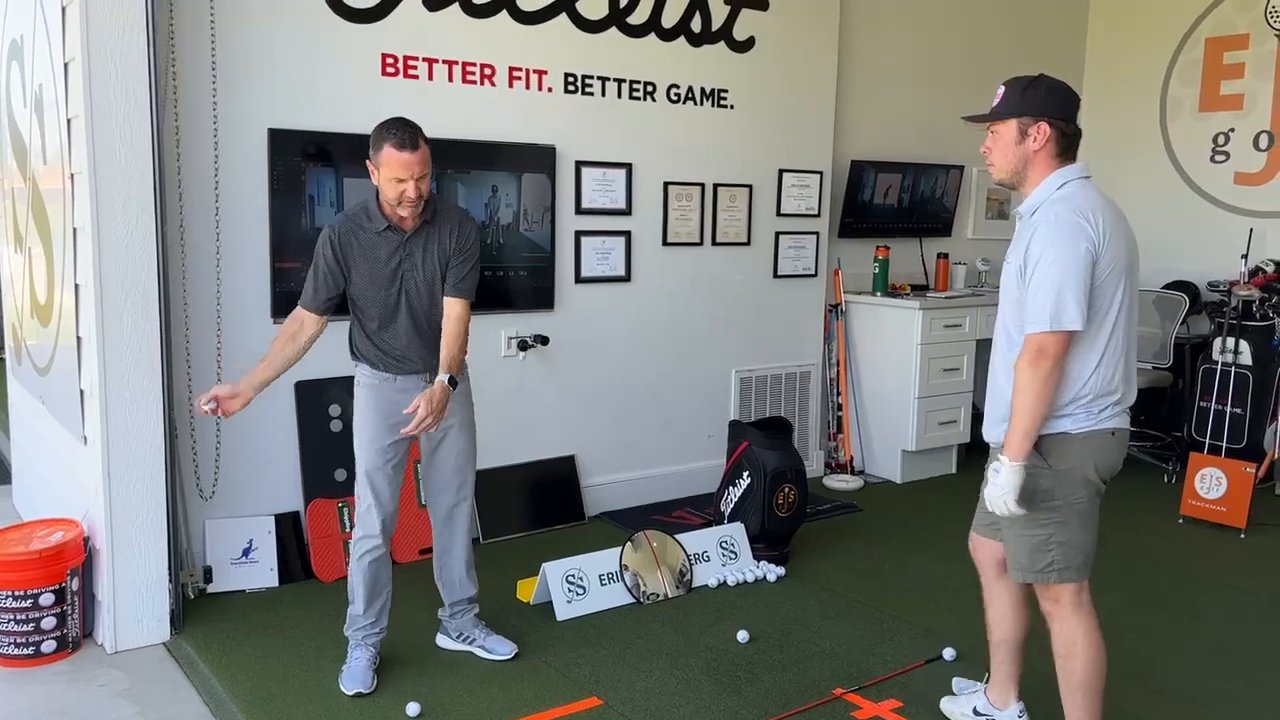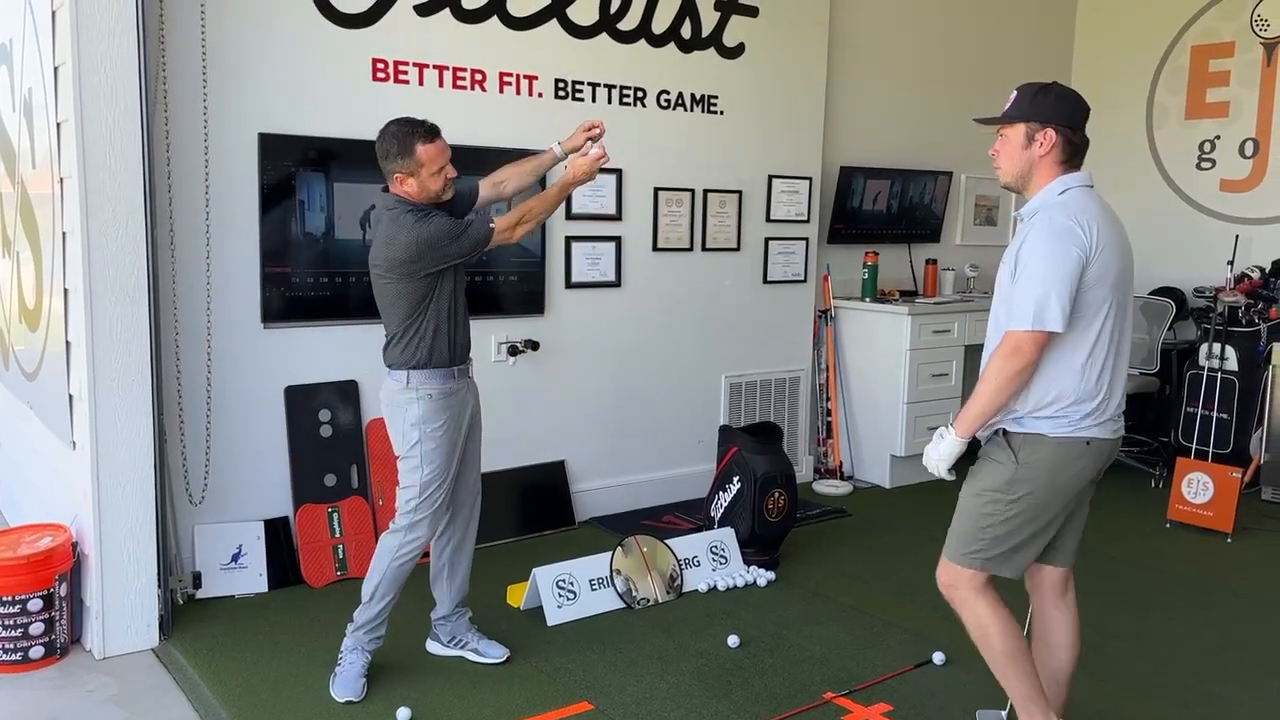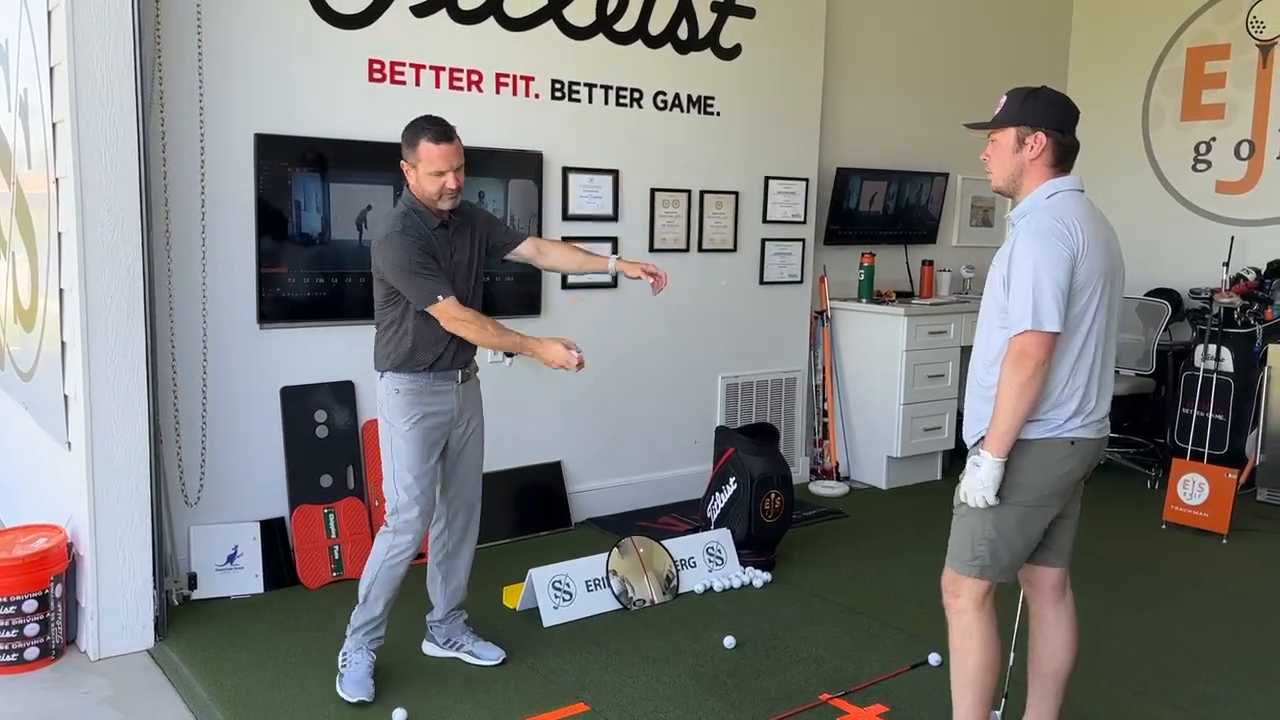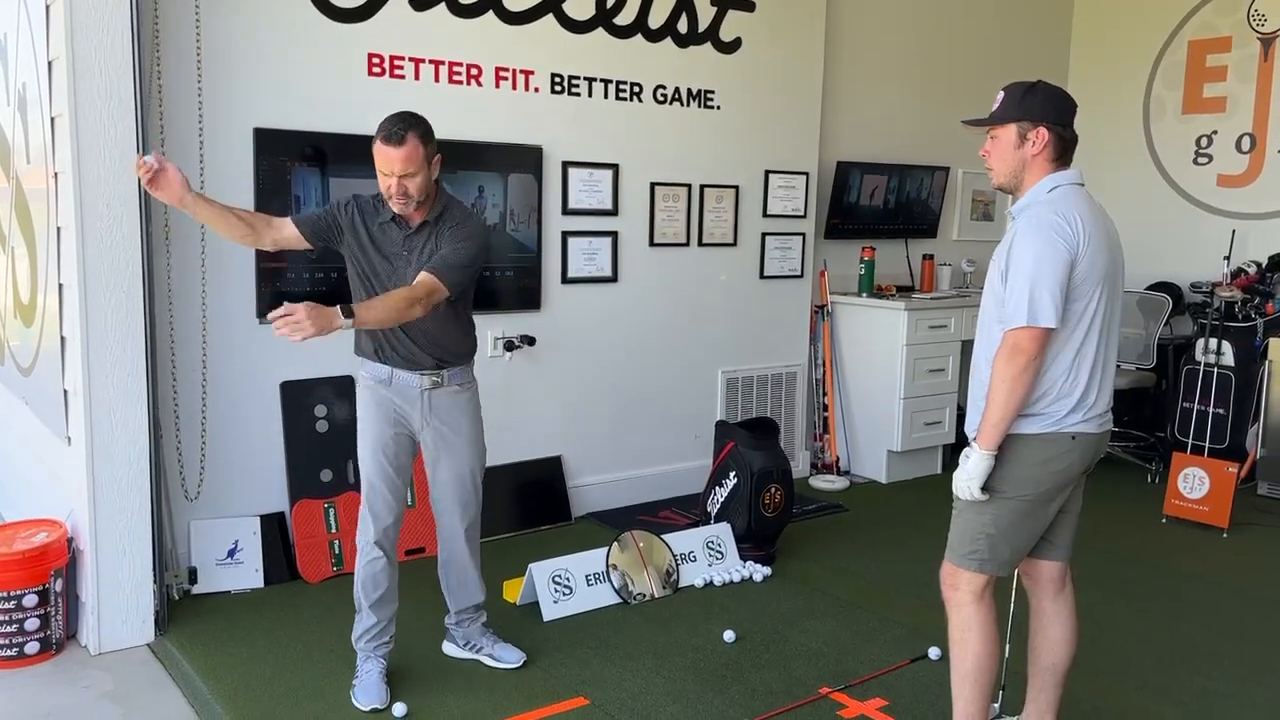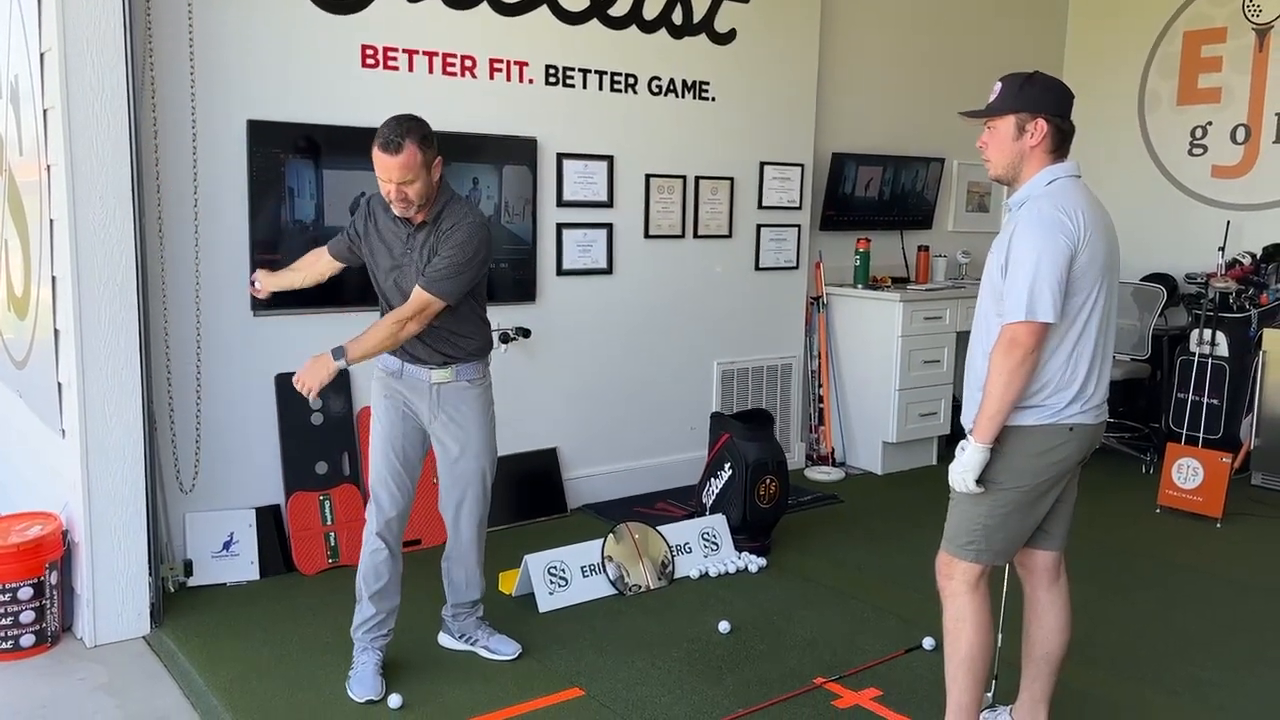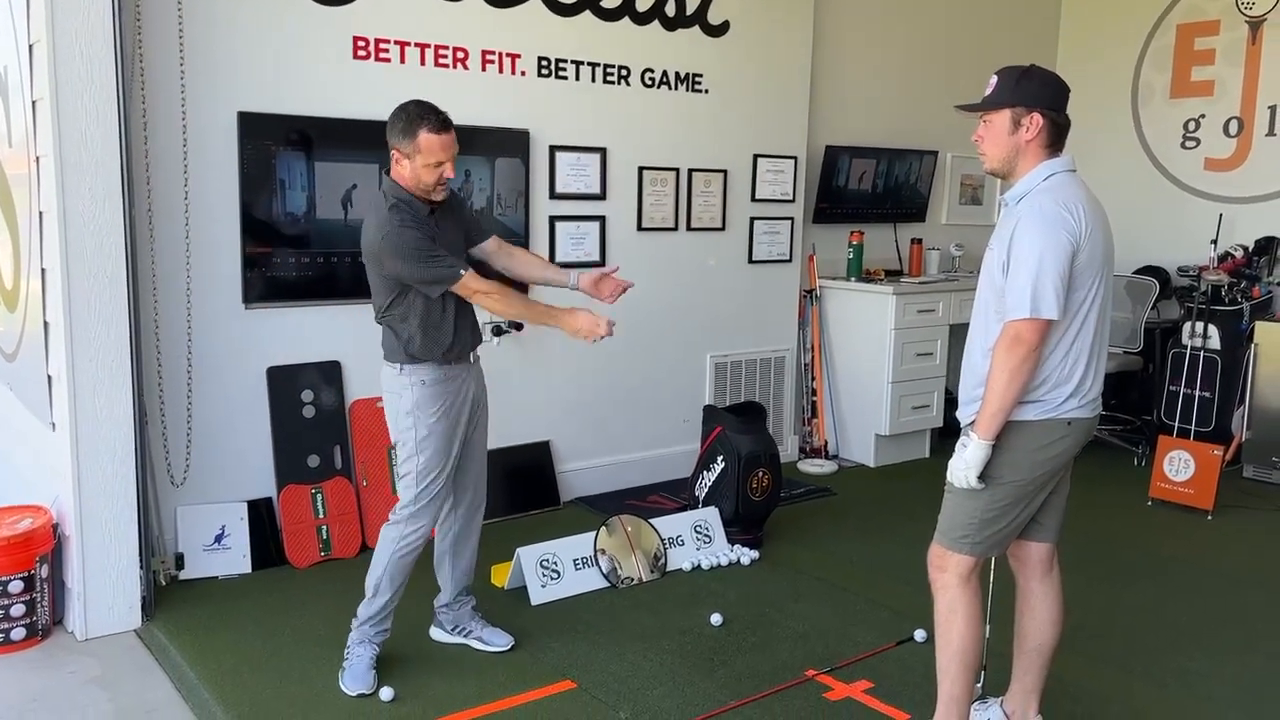
dt=0.7s
person 1, frame 1
left shoulder: (1061, 219)
right shoulder: (1067, 209)
left elbow: (1046, 350)
left wrist: (1011, 457)
left hip: (1056, 441)
right hip: (1051, 433)
left knee: (1061, 594)
right knee: (991, 552)
person 1, frame 2
left shoulder: (1056, 223)
right shoulder: (1084, 214)
left elbow: (1022, 350)
left wrist: (956, 432)
left hip: (1041, 440)
right hip: (1073, 433)
left knee: (961, 576)
right knee: (1049, 582)
person 1, frame 3
left shoulder: (1044, 225)
right shoulder: (1082, 218)
left elbow: (1030, 351)
left wrist: (991, 454)
left hip: (1030, 444)
right hip: (1068, 437)
left knee: (965, 589)
right knee: (1047, 585)
person 1, frame 4
left shoulder: (1045, 219)
right shoulder: (1083, 212)
left elbow: (1024, 344)
left wrist: (982, 447)
left hip: (1032, 439)
right hip: (1069, 430)
left knee: (964, 581)
right knee: (1047, 579)
person 1, frame 5
left shoulder: (1044, 212)
right shoulder: (1076, 204)
left elbow: (1022, 338)
left wrist: (978, 439)
left hip: (1027, 430)
right hip: (1063, 422)
left knee: (959, 571)
right knee: (1042, 567)
person 1, frame 6
left shoulder: (1043, 209)
right shoulder: (1064, 199)
left elbow: (1024, 335)
left wrist: (980, 435)
left hip: (1023, 425)
right hip: (1053, 417)
left knee: (951, 565)
right knee: (1034, 560)
person 2, frame 1
left shoulder: (458, 227)
right shoulder: (343, 236)
left elbow: (456, 314)
right elbow: (307, 320)
left wrist: (442, 385)
right wrist: (248, 387)
left hip: (445, 384)
right hip: (381, 388)
left knee: (454, 509)
right knee: (374, 521)
left ankle: (459, 621)
right ankle: (364, 642)
person 2, frame 2
left shoulder: (426, 205)
right shoulder: (414, 233)
left elbow: (497, 185)
right elbow: (512, 228)
left wrist: (561, 149)
right wrist: (569, 182)
left hip: (455, 381)
right hip: (423, 391)
left knee: (460, 510)
right knee: (416, 520)
left ankle: (450, 626)
right ankle: (359, 646)
person 2, frame 3
left shoulder: (469, 219)
right shoulder: (398, 238)
left elbow: (539, 250)
right elbow: (455, 318)
left wrist: (616, 263)
right wrist: (537, 348)
left hip: (462, 386)
right hip: (411, 394)
left knee: (459, 515)
right knee: (406, 523)
left ankle: (446, 628)
right ankle: (359, 645)
person 2, frame 4
left shoulder: (465, 229)
right shoulder: (356, 214)
left elbow: (414, 301)
right elbow: (267, 232)
left wrist: (337, 317)
right wrist: (184, 197)
left hip: (450, 387)
right hip: (382, 384)
left knee: (460, 515)
right knee: (380, 522)
left ankle: (466, 630)
right ankle: (371, 653)
person 2, frame 5
left shoulder: (467, 229)
right shoulder: (373, 213)
left elbow: (413, 317)
right elbow: (328, 258)
left wrist: (337, 359)
right wrist: (273, 280)
left hip: (462, 382)
right hip: (398, 378)
left knee: (467, 509)
right knee: (386, 513)
left ankle: (463, 621)
right ankle: (369, 645)
person 2, frame 6
left shoulder: (445, 202)
right shoulder: (392, 229)
left elbow: (502, 253)
right elbow: (480, 290)
left wrist: (579, 282)
right wrist: (563, 320)
left hip: (463, 370)
right hip: (421, 381)
left knee: (466, 501)
right knee: (417, 509)
left ankle: (454, 612)
right ankle: (365, 638)
